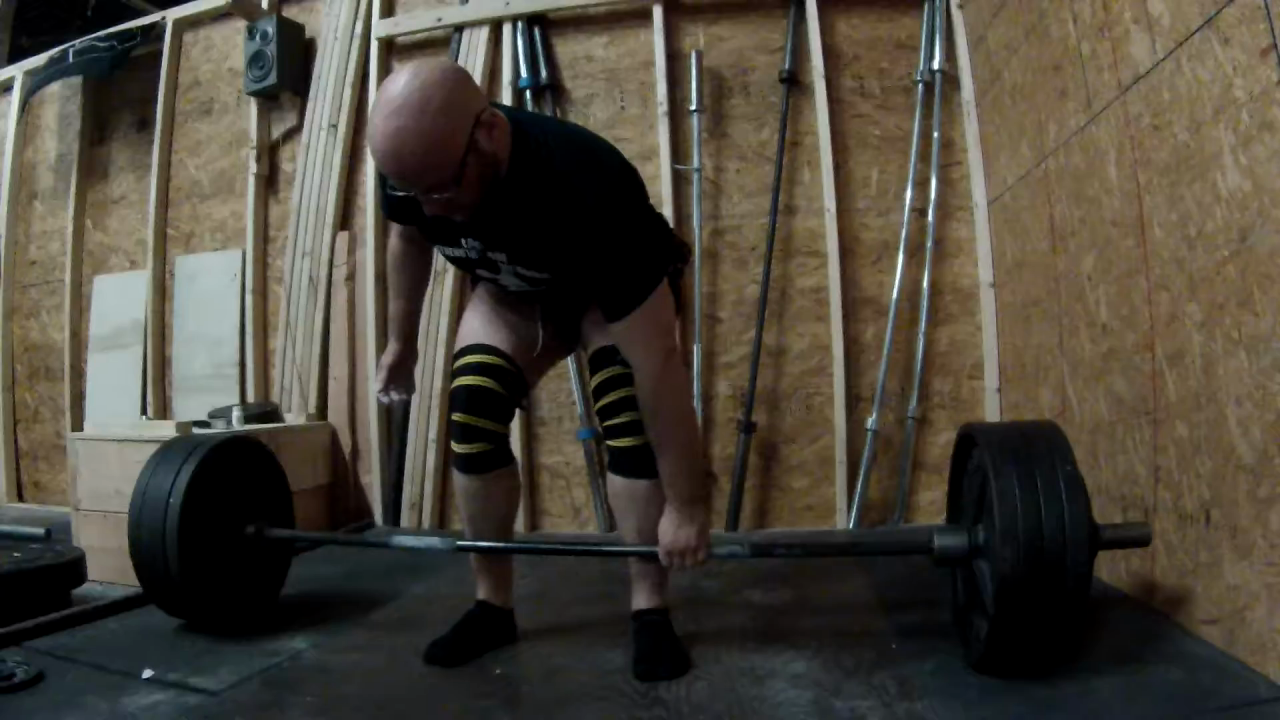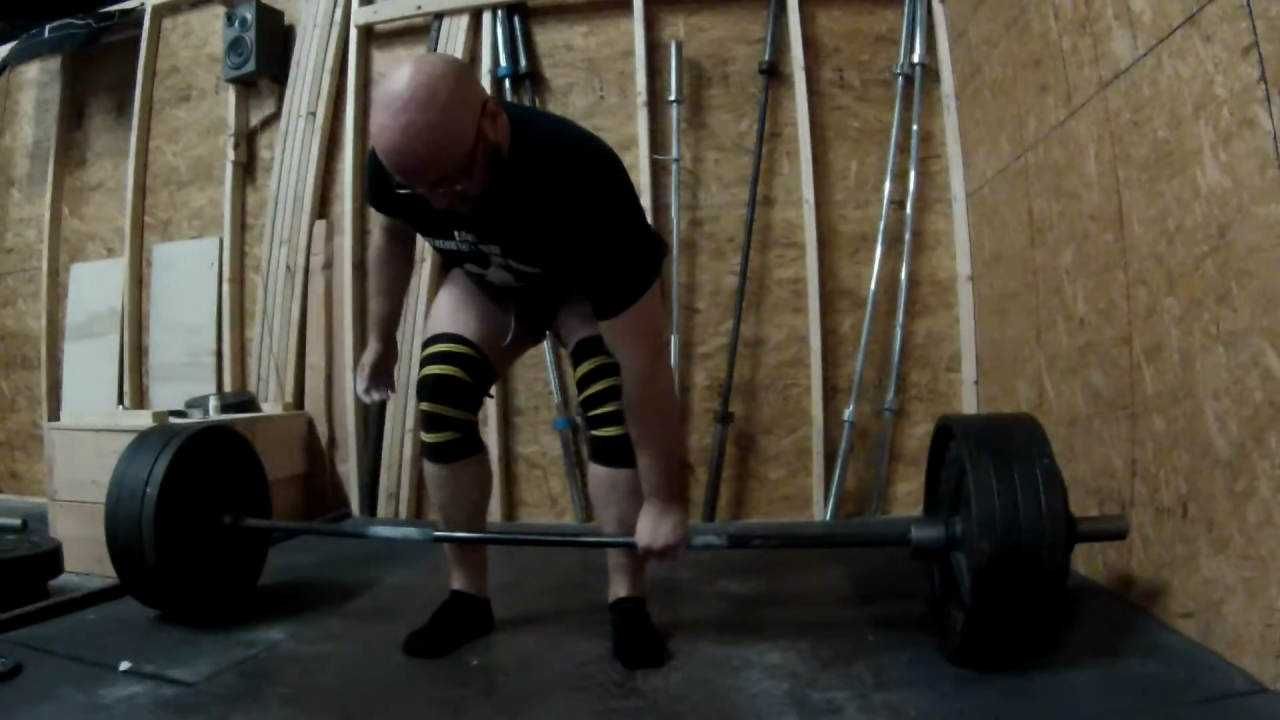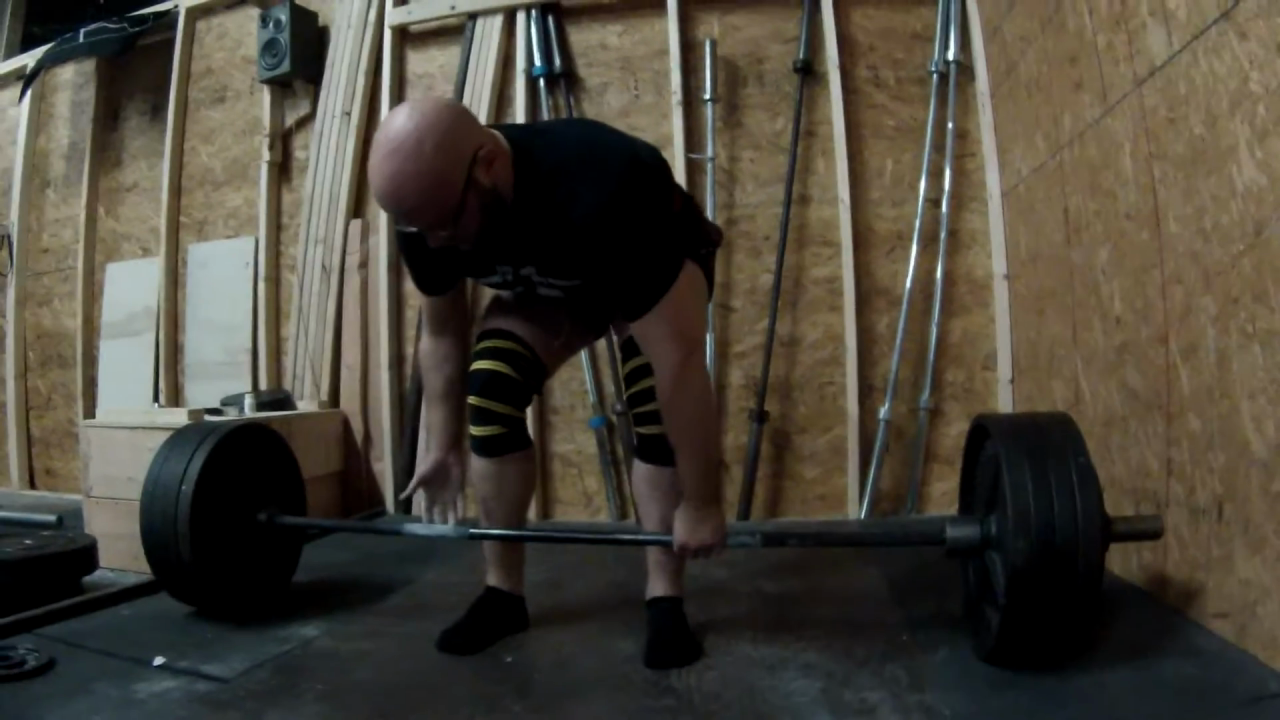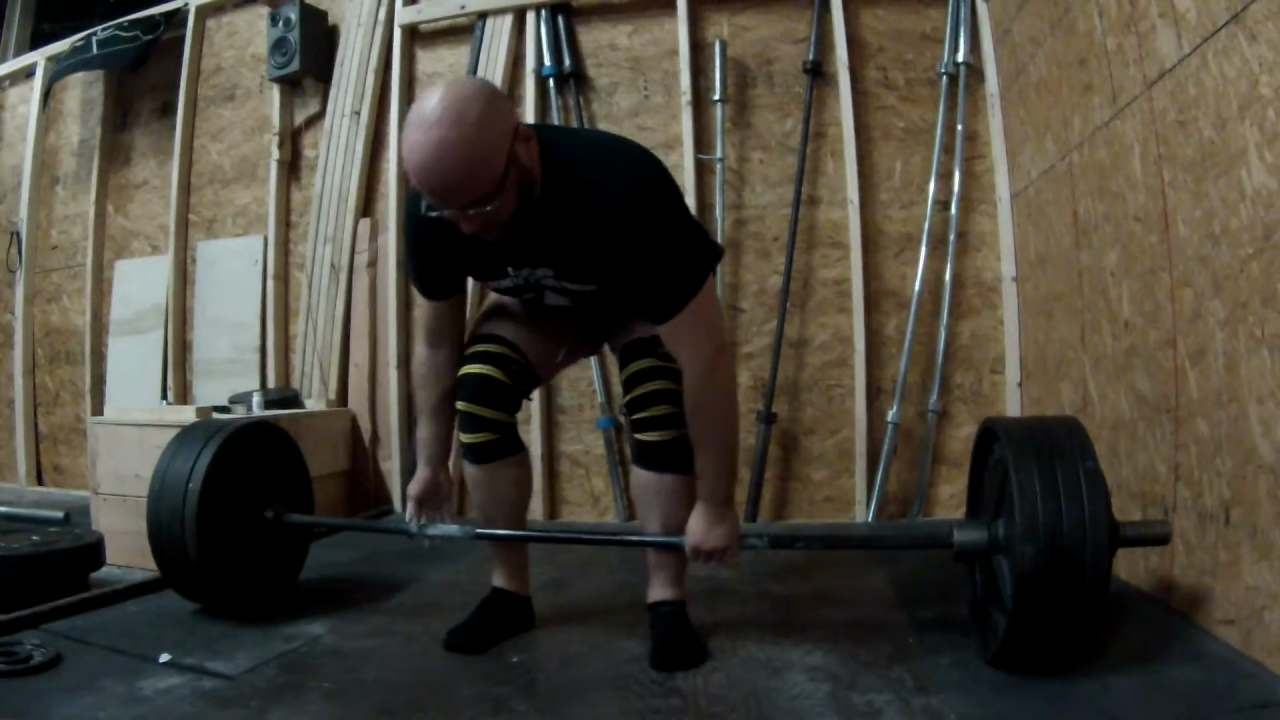
dt=0.5s
person 1, frame 1
left shoulder: (585, 190)
right shoulder: (413, 171)
left elbow: (658, 365)
right elbow: (407, 242)
left wrist: (686, 508)
right wrist: (401, 340)
left hip: (622, 289)
right hip: (514, 292)
left knee: (628, 423)
right knee: (470, 412)
left ankle: (649, 610)
right ankle: (493, 605)
person 1, frame 2
left shoulder: (581, 182)
right shoulder: (396, 162)
left elbow: (644, 359)
right elbow: (390, 233)
left wrist: (663, 503)
right wrist: (380, 336)
left hip: (588, 284)
right hip: (484, 280)
left knee: (614, 409)
right knee: (439, 402)
left ankle: (626, 600)
right ankle: (468, 594)
person 1, frame 3
left shoulder: (598, 194)
right shoulder: (427, 209)
left elbow: (680, 359)
right elbow: (442, 334)
left wrist: (702, 503)
right wrist: (441, 448)
left hip: (662, 262)
right hip: (544, 285)
left knee: (654, 397)
right knee: (489, 395)
left ankle: (664, 598)
right ankle: (503, 592)
person 1, frame 4
left shoulder: (622, 193)
right shoulder: (434, 213)
left elbow: (706, 359)
right elbow: (437, 343)
left wrist: (716, 505)
right wrist: (431, 465)
left hip: (647, 293)
right hip: (538, 299)
left knee: (658, 406)
right knee: (479, 395)
left ankle: (666, 599)
right ankle: (509, 591)
